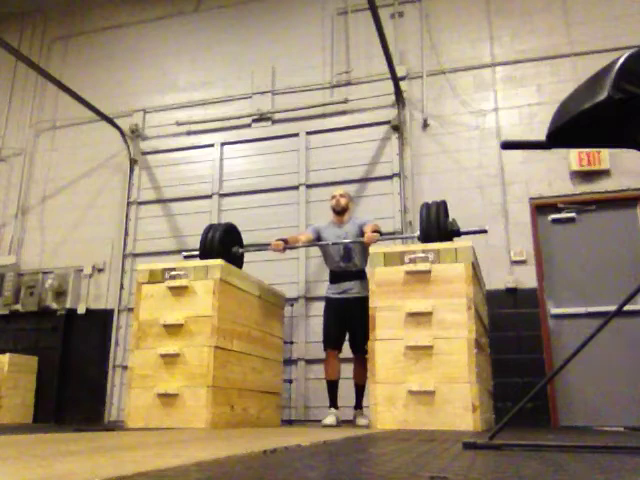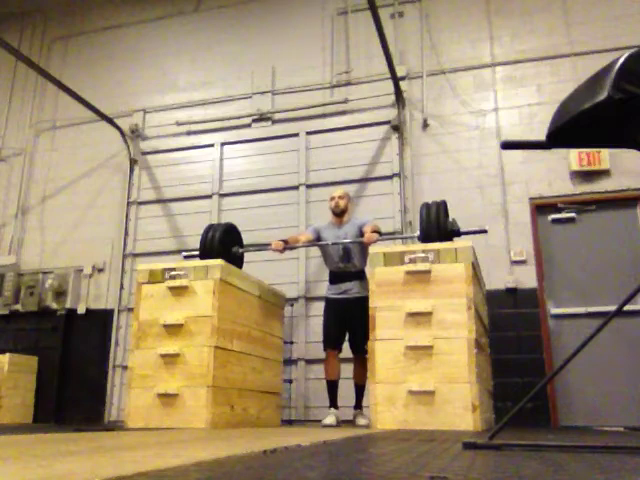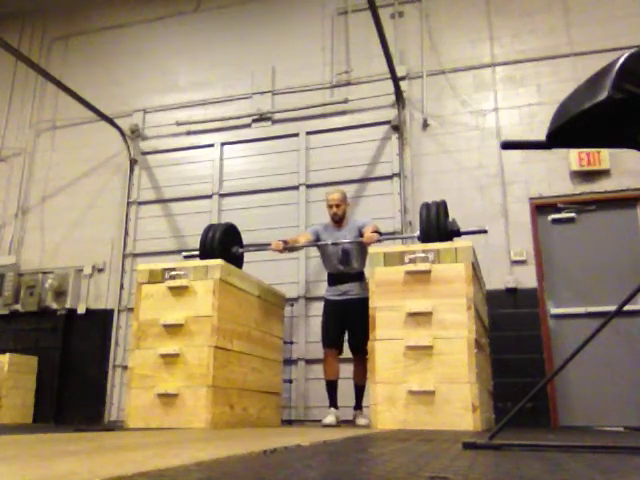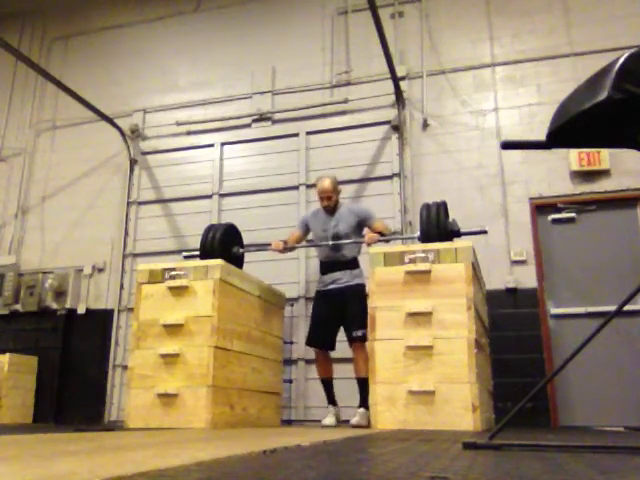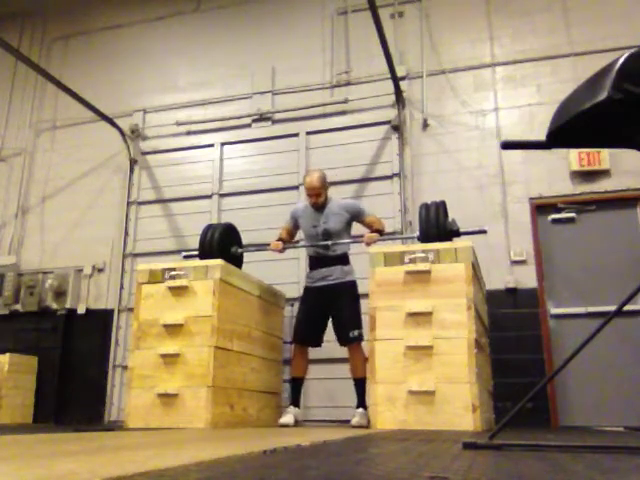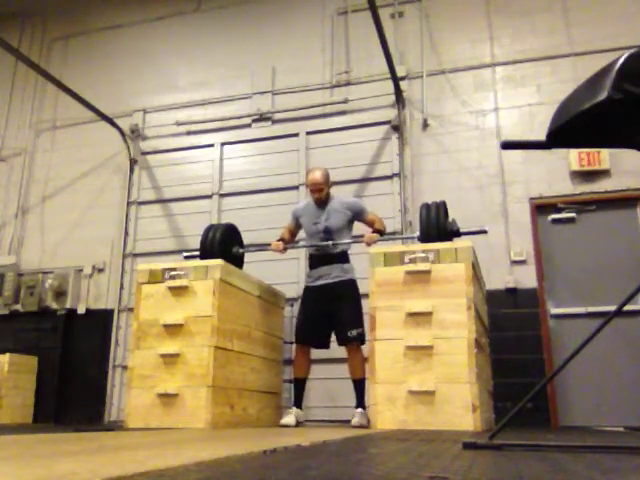
dt=0.7s
person 1, frame 1
left shoulder: (360, 224)
right shoulder: (321, 229)
left elbow: (372, 228)
right elbow: (302, 238)
left wrist: (373, 234)
right wrist: (283, 242)
left hip: (359, 295)
right hip: (334, 296)
left knee: (360, 353)
right knee: (331, 351)
left ankle: (359, 409)
right ankle: (333, 409)
person 1, frame 2
left shoulder: (359, 224)
right shoulder: (321, 229)
left elbow: (371, 228)
right elbow: (302, 238)
left wrist: (373, 234)
right wrist: (284, 242)
left hip: (358, 295)
right hip: (334, 296)
left knee: (360, 353)
right knee: (331, 351)
left ankle: (358, 409)
right ankle: (333, 409)
person 1, frame 3
left shoulder: (358, 225)
right shoulder: (320, 230)
left elbow: (371, 229)
right elbow: (301, 240)
left wrist: (373, 234)
right wrist: (284, 244)
left hip: (358, 297)
right hip: (333, 297)
left knee: (360, 354)
right knee: (330, 351)
left ankle: (358, 409)
right ankle: (333, 408)
person 1, frame 4
left shoulder: (356, 211)
right shoulder: (310, 218)
left elbow: (385, 230)
right elbow: (294, 239)
left wrist: (376, 235)
right wrist: (283, 244)
left hip: (351, 285)
right hip: (324, 288)
left knee: (357, 343)
right knee: (318, 346)
left ankle: (363, 407)
right ankle: (332, 405)
person 1, frame 5
left shoulder: (347, 207)
right shoulder: (298, 211)
left elbow: (376, 223)
right elbow: (288, 232)
left wrist: (375, 233)
right wrist: (280, 242)
left hip: (342, 283)
right hip: (314, 285)
left knee: (353, 342)
right knee: (299, 343)
left ankle: (362, 407)
right ankle: (293, 406)
person 1, frame 6
left shoulder: (349, 205)
right shoulder: (300, 210)
left elbow: (377, 222)
right elbow: (290, 232)
left wrist: (376, 233)
right wrist: (281, 241)
left hip: (342, 282)
right hip: (313, 284)
left knee: (352, 343)
right knee: (302, 344)
left ankle: (360, 408)
right ankle: (296, 408)
